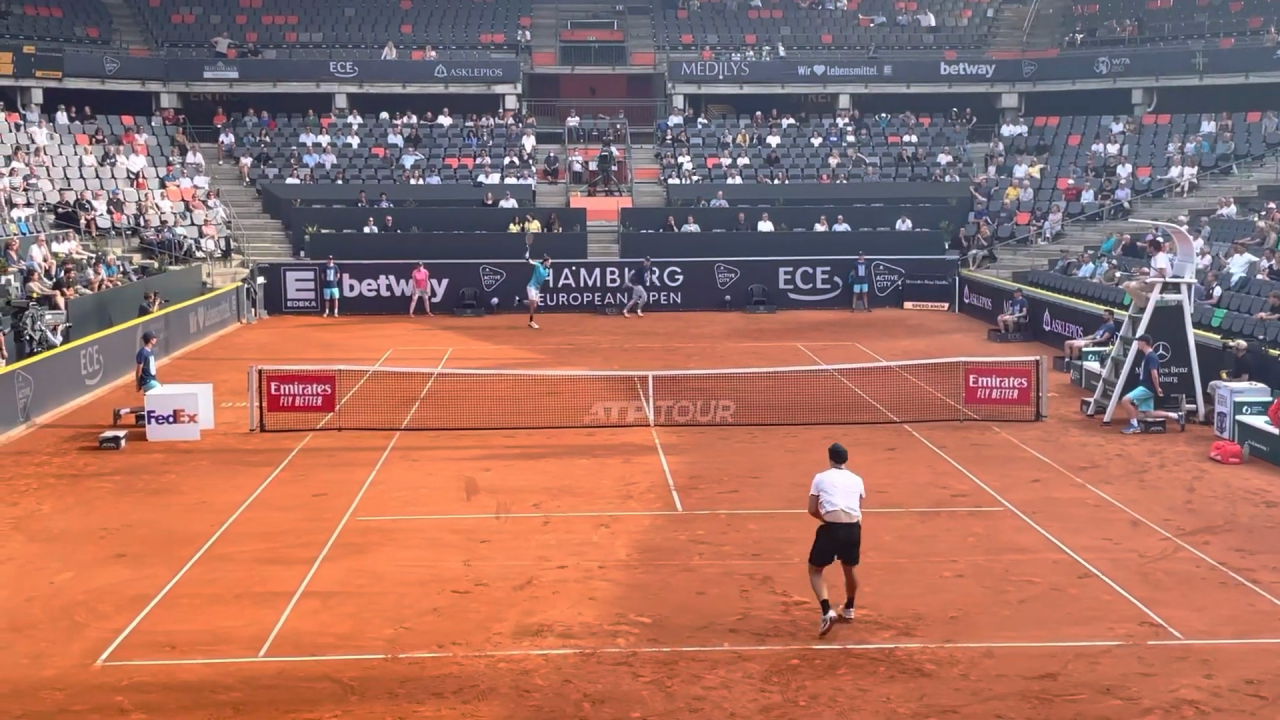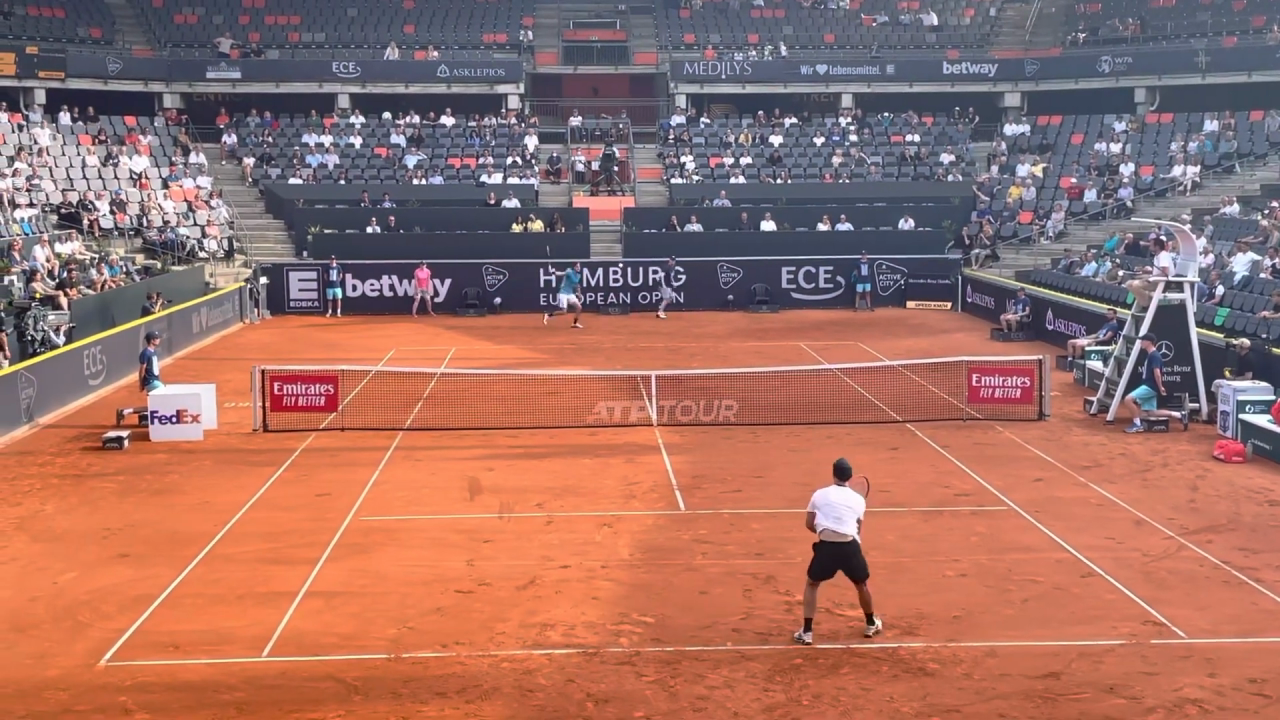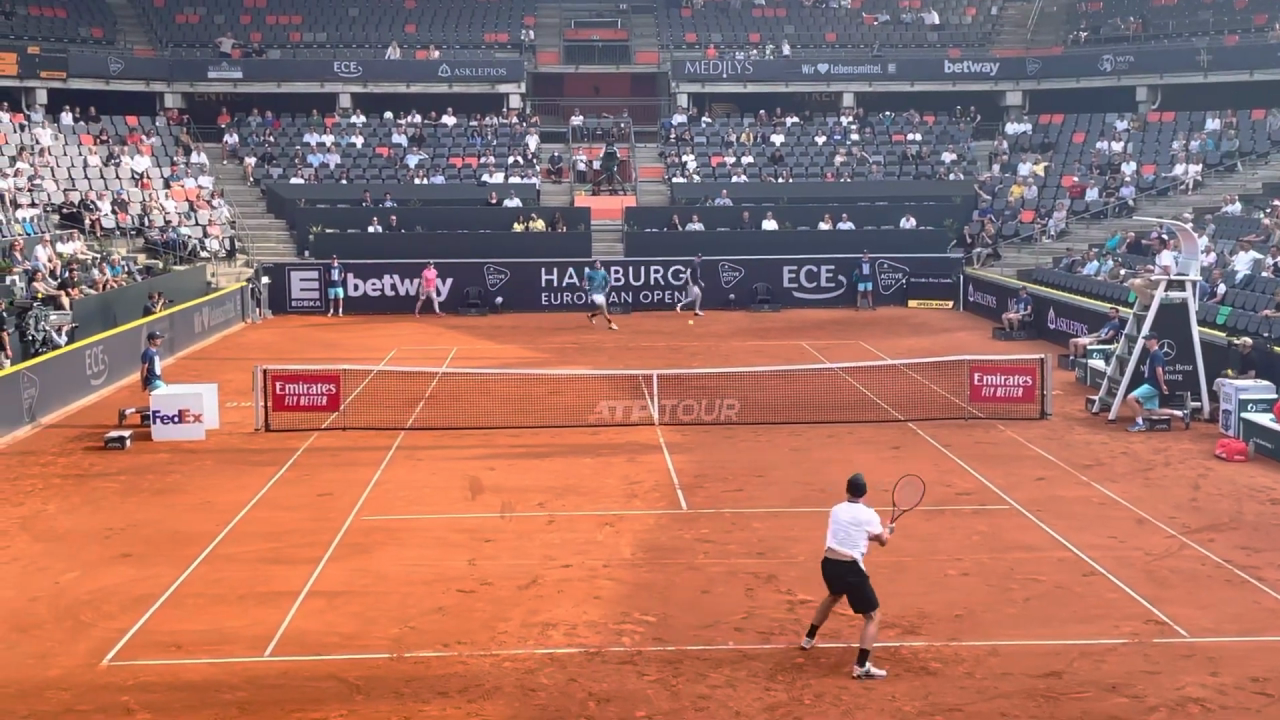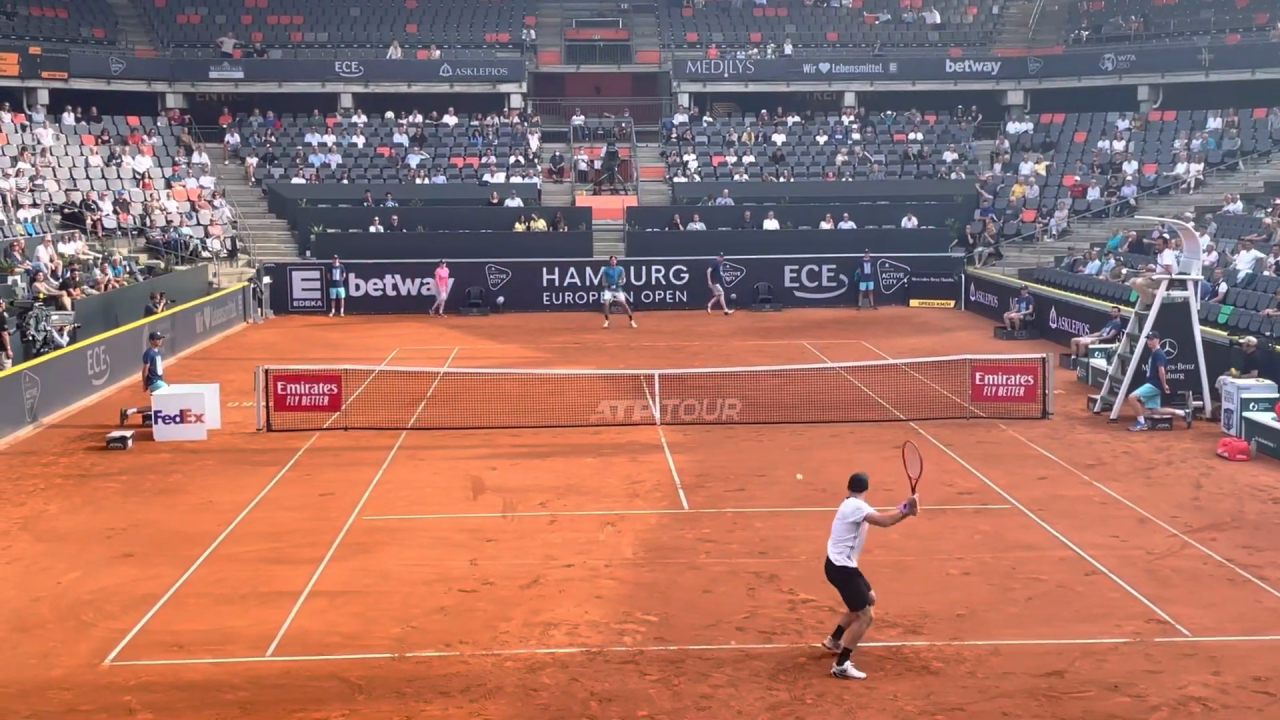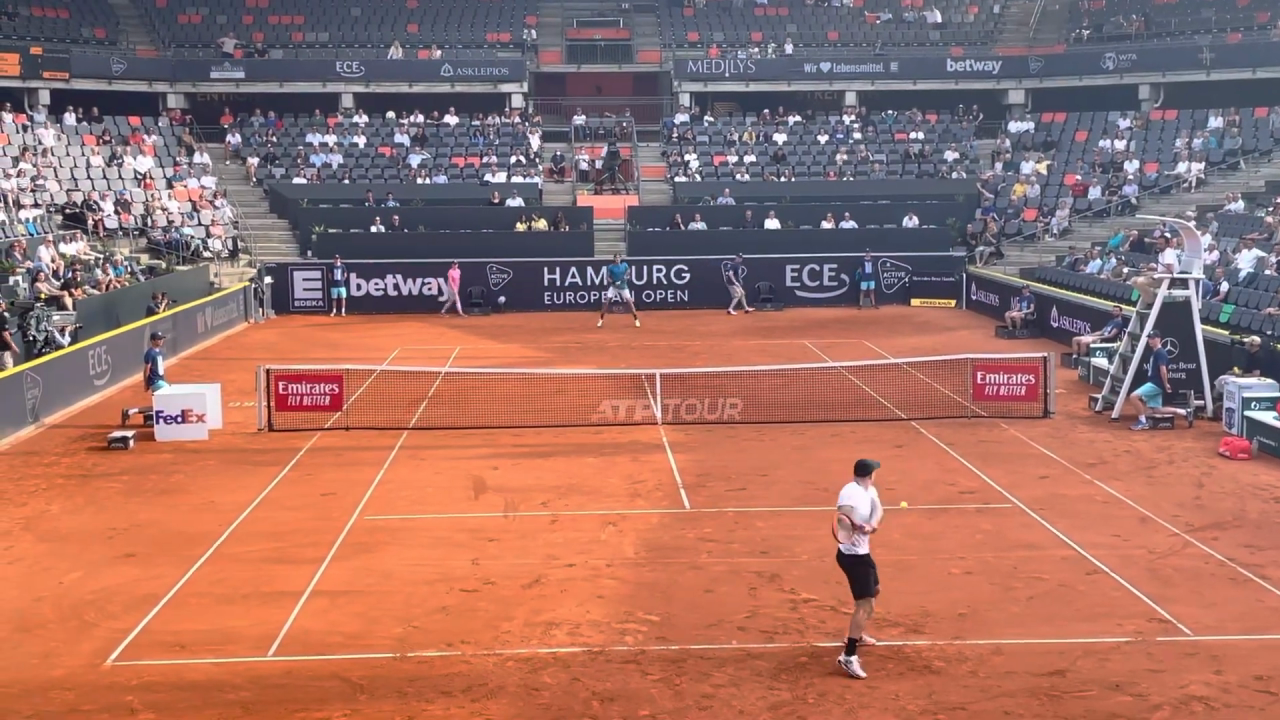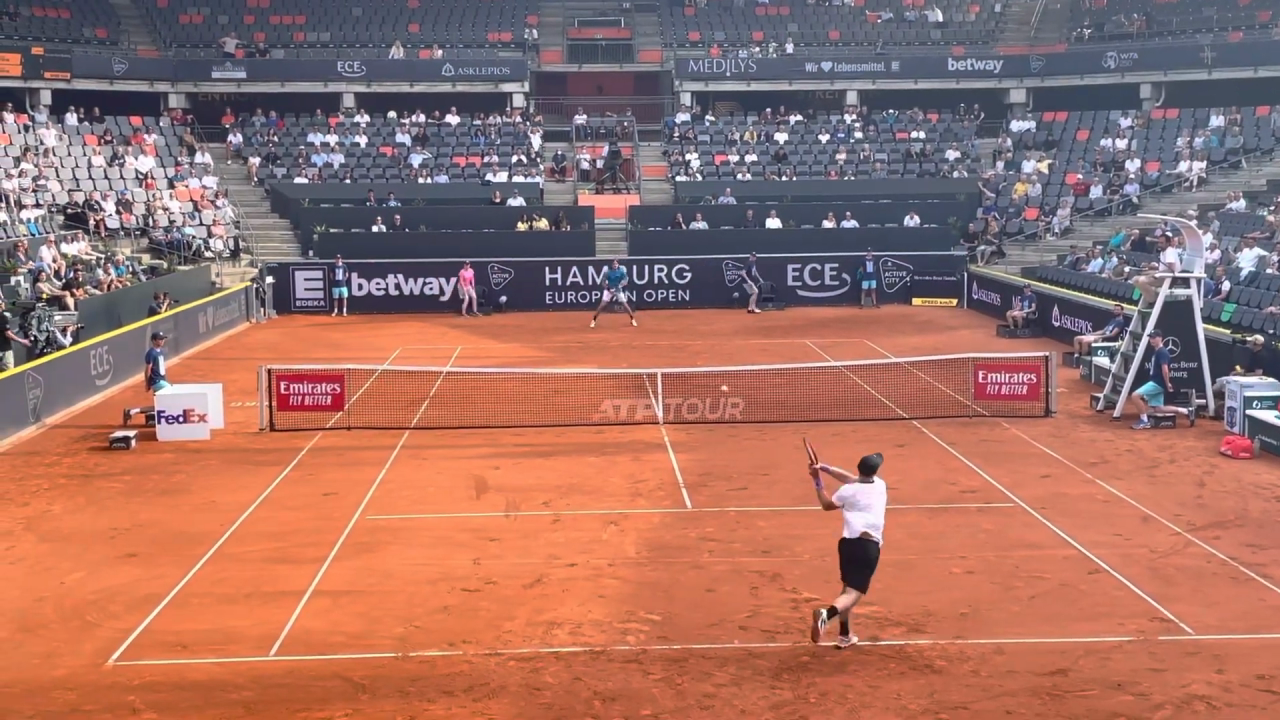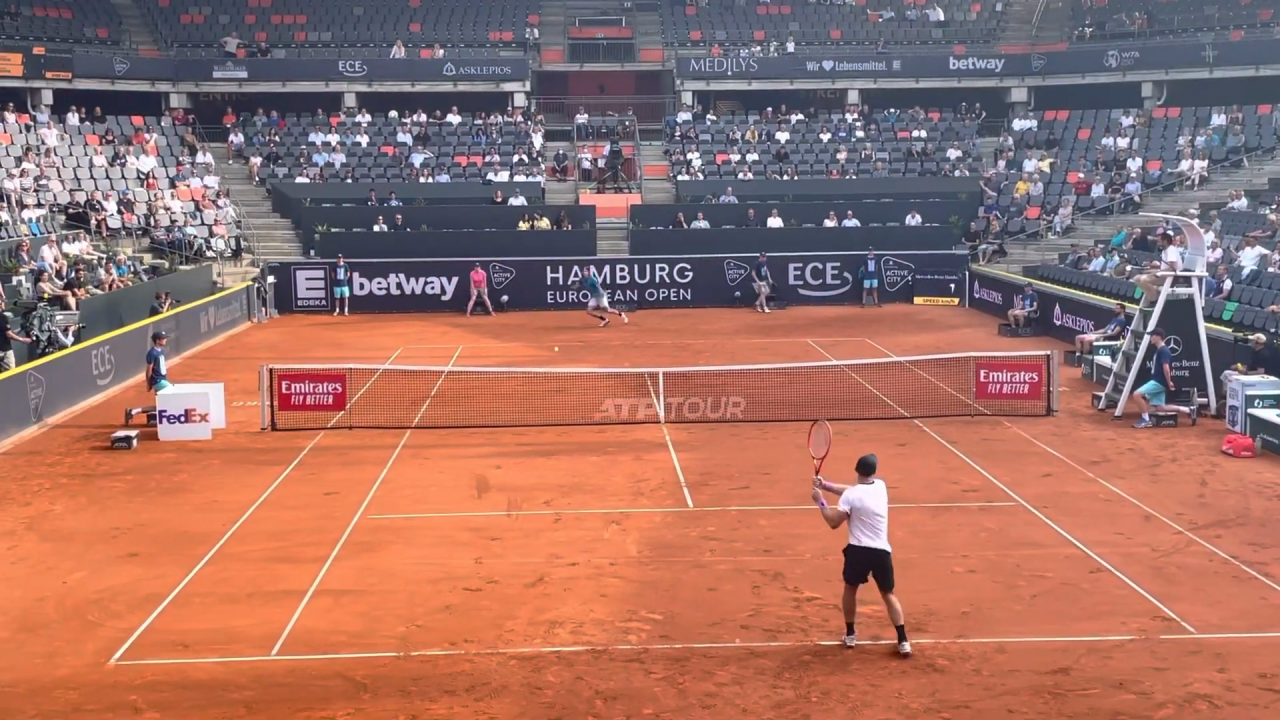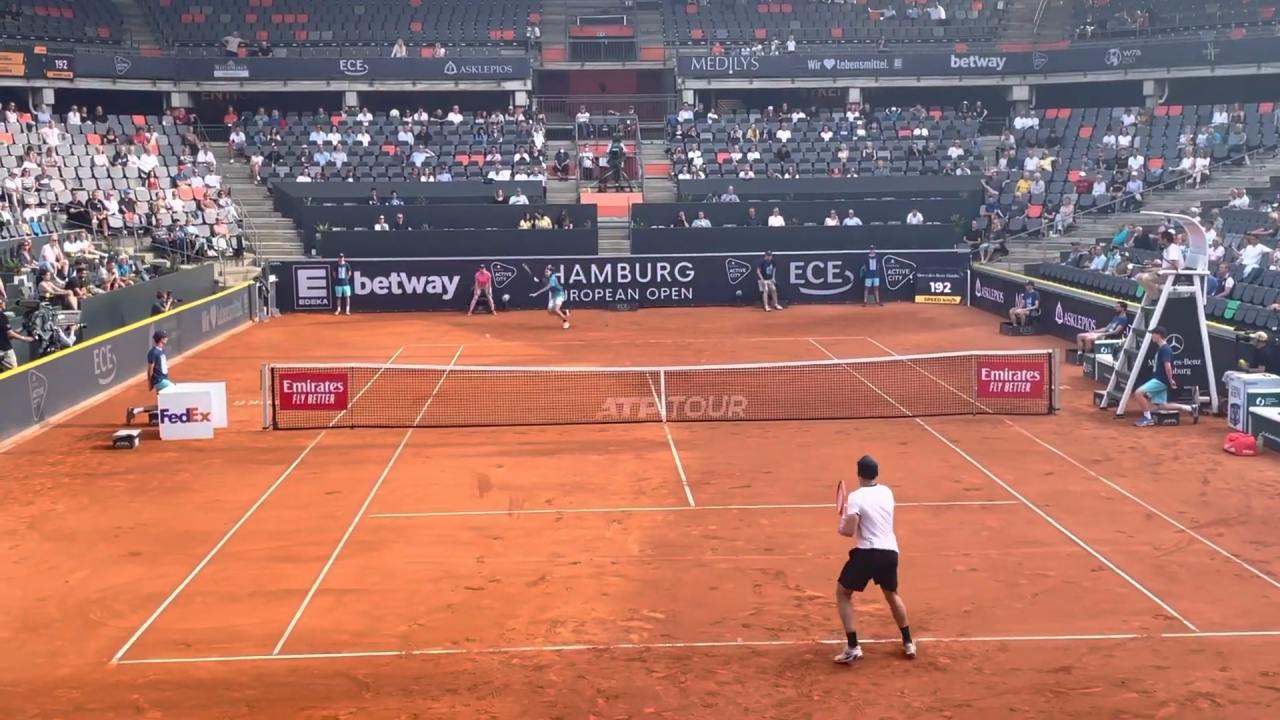
dt=0.3s
person 1, frame 1
left shoulder: (821, 478)
right shoulder: (857, 480)
left elbow: (812, 509)
left hip: (831, 529)
right hip: (853, 528)
left knee: (815, 571)
right knee: (849, 568)
left ankle: (827, 612)
right ankle: (849, 608)
person 1, frame 2
left shoulder: (819, 494)
right shoulder: (858, 500)
left elbow: (809, 524)
right elbow: (857, 529)
left hip: (826, 547)
right hip: (850, 547)
left knee: (812, 585)
right knee: (862, 585)
left ankle: (807, 632)
right ankle: (871, 624)
person 1, frame 3
left shoulder: (836, 510)
right shoulder: (869, 515)
right elbow: (882, 541)
right wrist: (887, 531)
left hip: (828, 564)
right hip: (851, 569)
left knee: (834, 597)
right knee: (872, 616)
left ankle: (809, 638)
right ankle: (862, 666)
person 1, frame 4
left shoulder: (851, 505)
right shoulder: (856, 506)
left elbow: (881, 520)
right elbow: (883, 521)
left wrist: (904, 509)
right wrist: (906, 508)
left hip: (839, 565)
right hip: (842, 568)
left knee: (869, 599)
right knee: (866, 616)
left ankle: (835, 640)
right ankle: (841, 664)
person 1, frame 5
left shoulder: (871, 492)
right shoulder: (850, 492)
left elbow: (878, 514)
right elbow: (843, 515)
left wrist: (872, 525)
right wrist: (855, 524)
left hip: (861, 552)
right hip: (853, 555)
left knee: (874, 591)
right knee: (866, 605)
left ankle: (857, 634)
right ankle: (849, 657)
person 1, frame 6
left shoulder: (847, 491)
right shoulder: (880, 485)
left elbow: (827, 505)
left wrist: (817, 481)
right wrist: (826, 468)
left hip: (848, 543)
right hip: (869, 547)
left knee: (848, 587)
right knee: (853, 594)
left ankle: (845, 634)
right ankle: (826, 614)
person 1, frame 7
left shoulder: (851, 494)
right shoulder: (881, 485)
left elbow: (834, 523)
left wrist: (820, 502)
right wrist: (825, 485)
left hip: (858, 550)
right hip: (882, 552)
left knee: (850, 590)
right knee: (889, 595)
left ankle: (850, 635)
right ankle: (903, 642)
person 1, frame 8
left shoulder: (856, 497)
right shoulder: (887, 492)
left elbow: (849, 531)
left wrist: (842, 527)
left hip: (867, 553)
right hip: (890, 553)
left knee: (843, 594)
right knee: (891, 595)
left ankle: (852, 647)
right ankle: (908, 643)
